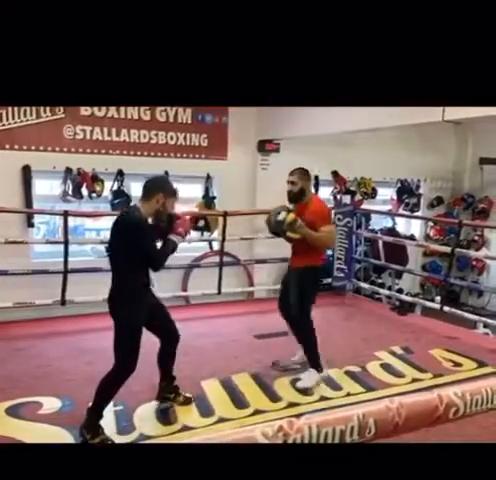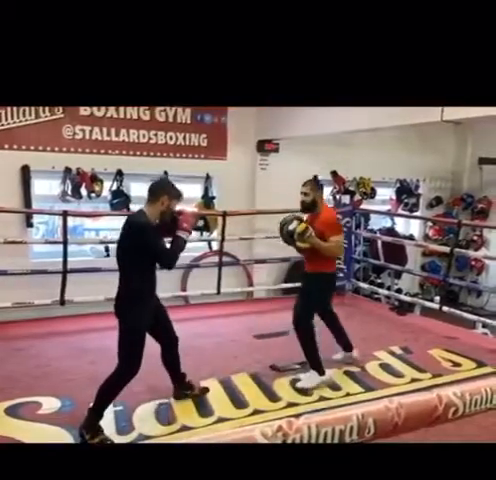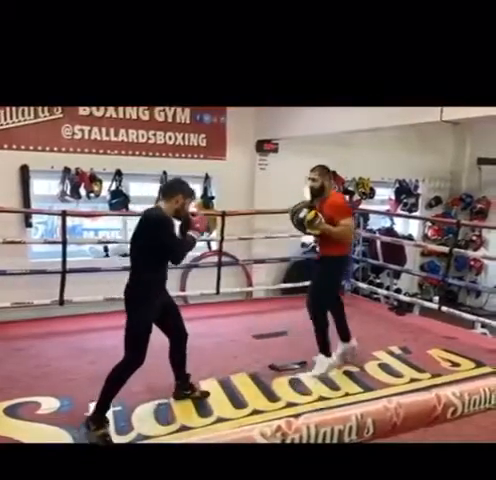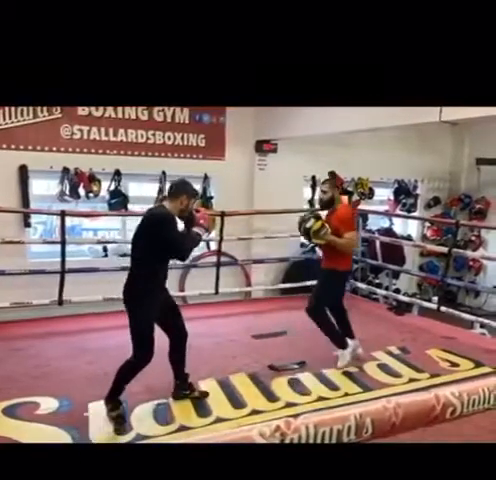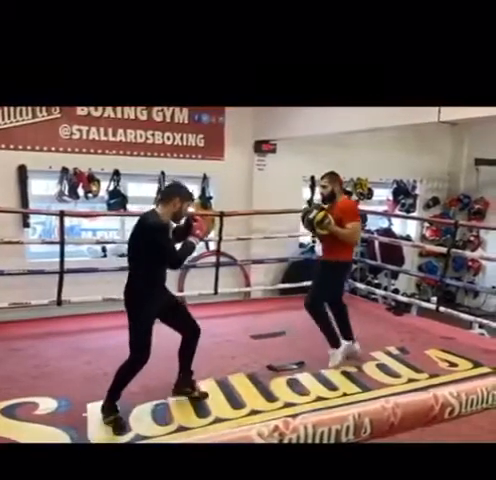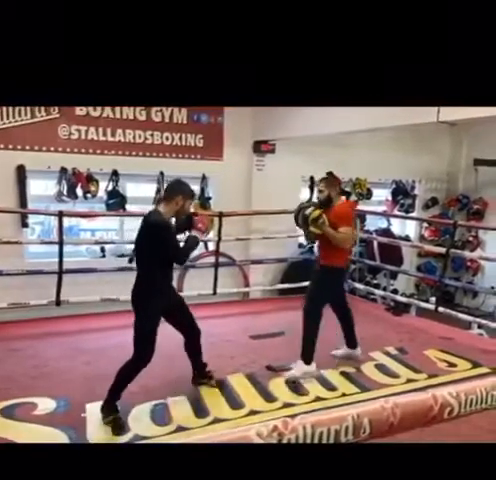
dt=0.2s
person 1, frame 1
left shoulder: (139, 219)
right shoulder: (133, 221)
left elbow: (148, 247)
right elbow: (156, 262)
left wrist: (168, 229)
right wrist: (176, 235)
left hip: (142, 294)
right hip: (127, 300)
left knee: (171, 337)
right knee: (125, 365)
left ankle: (167, 390)
right ankle: (90, 425)
person 1, frame 2
left shoulder: (146, 221)
right shoulder: (141, 225)
left elbow: (158, 251)
right elbow: (167, 261)
left wrist: (175, 228)
right wrist: (183, 233)
left hip: (146, 298)
right hip: (131, 303)
left knee: (170, 341)
right knee: (129, 366)
left ankle: (181, 386)
right ankle: (90, 425)
person 1, frame 3
left shoulder: (158, 217)
right shoulder: (158, 219)
left elbow: (171, 248)
right elbow: (176, 255)
left wrist: (187, 229)
right wrist: (194, 232)
left hip: (156, 291)
right hip: (141, 295)
left knee: (179, 336)
right knee: (134, 357)
left ankle: (183, 386)
right ankle: (97, 417)
person 1, frame 4
left shoulder: (162, 216)
right shoulder: (161, 217)
left elbow: (175, 244)
right elbow: (182, 252)
left wrist: (191, 225)
right wrist: (199, 229)
left hip: (156, 291)
right hip: (140, 294)
left knee: (179, 336)
right knee: (143, 354)
left ankle: (182, 386)
right ankle: (113, 400)
person 1, frame 5
left shoulder: (158, 222)
right shoulder: (152, 224)
left elbow: (169, 240)
right elbow: (175, 261)
left wrist: (188, 228)
right wrist: (194, 238)
left hip: (158, 291)
right hip: (140, 296)
left knee: (192, 330)
right knee: (139, 356)
left ankle: (184, 383)
right ankle: (109, 406)
person 1, frame 6
left shoulder: (160, 220)
right shoulder: (157, 224)
left elbow: (175, 232)
right elbow: (179, 256)
left wrist: (191, 223)
right wrist: (198, 233)
left hip: (164, 291)
right hip: (147, 295)
left knee: (192, 331)
right knee: (143, 355)
left ankle: (200, 374)
right ankle: (110, 405)
person 2, frame 1
left shoulder: (319, 207)
right shoulder: (297, 205)
left elbow: (329, 241)
left wrist: (302, 230)
right wrist: (284, 229)
left hip: (311, 269)
right hip: (297, 266)
left knee: (299, 315)
right knee: (286, 309)
left ankle: (315, 369)
right ankle: (306, 351)
person 2, frame 2
left shoulder: (328, 218)
right shoulder: (311, 216)
left elbow: (337, 251)
left wrist: (313, 240)
right wrist: (300, 240)
left hip: (321, 275)
right hip: (313, 272)
left knee: (301, 320)
right knee: (325, 313)
left ankle: (318, 372)
right ankle: (349, 350)
person 2, frame 3
left shoulder: (337, 201)
right shoulder: (320, 200)
left elbow: (348, 233)
left wrist: (322, 226)
right wrist: (312, 225)
left hip: (334, 259)
right hip: (328, 257)
left knee: (316, 303)
right knee: (332, 299)
left ankle: (325, 356)
right ankle: (346, 342)
person 2, frame 4
left shoulder: (345, 214)
right shoulder: (331, 213)
left elbow: (351, 246)
left wrist: (328, 237)
right wrist: (317, 234)
left hip: (337, 270)
right hip: (330, 268)
left knee: (314, 309)
right knee: (335, 306)
left ankle: (345, 345)
right ankle: (351, 344)
person 2, frame 5
left shoulder: (347, 206)
right shoulder: (331, 207)
left elbow: (355, 237)
left wrist: (331, 228)
right wrist: (318, 228)
left hip: (336, 263)
right hip: (329, 260)
left knee: (312, 303)
right knee: (335, 302)
left ankle: (337, 346)
right ankle: (350, 343)
person 2, frame 6
left shoulder: (344, 210)
right shoulder: (329, 210)
left elbow: (347, 242)
left wrist: (324, 227)
right wrist: (315, 227)
left hip: (332, 268)
right hip: (330, 267)
left knee: (311, 310)
right knee: (340, 306)
left ankle: (306, 363)
right ankle: (352, 348)
